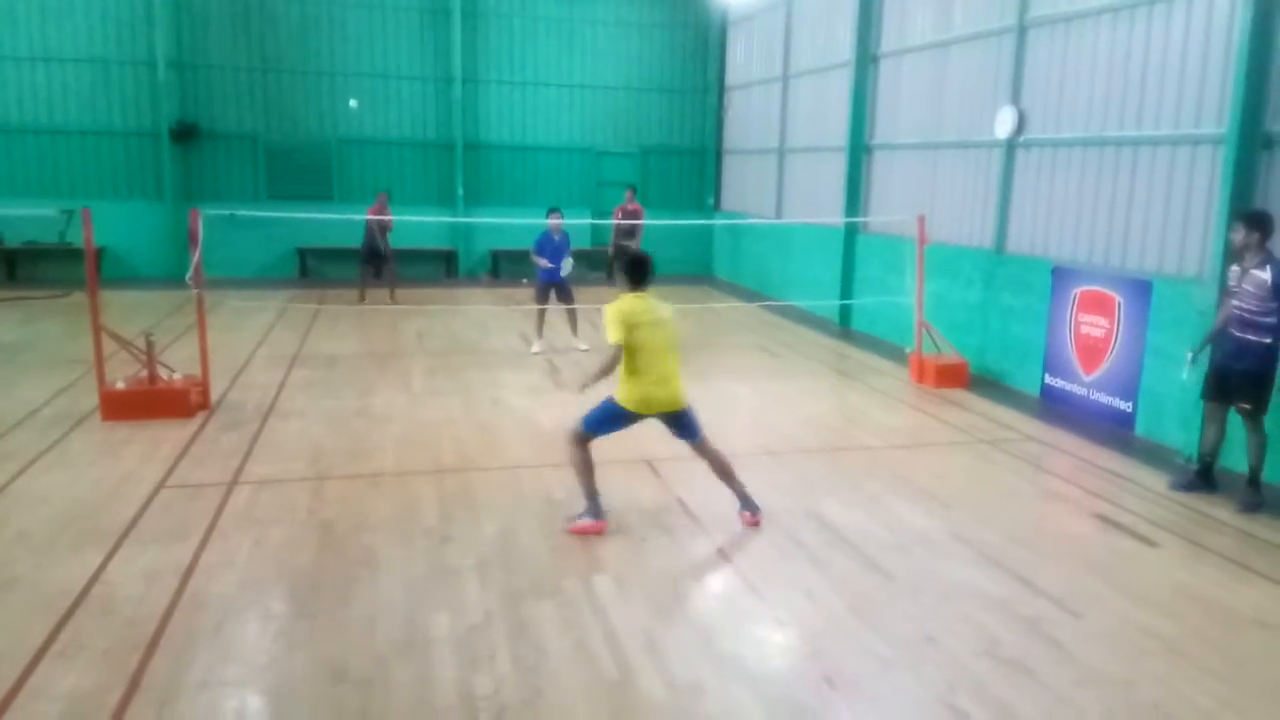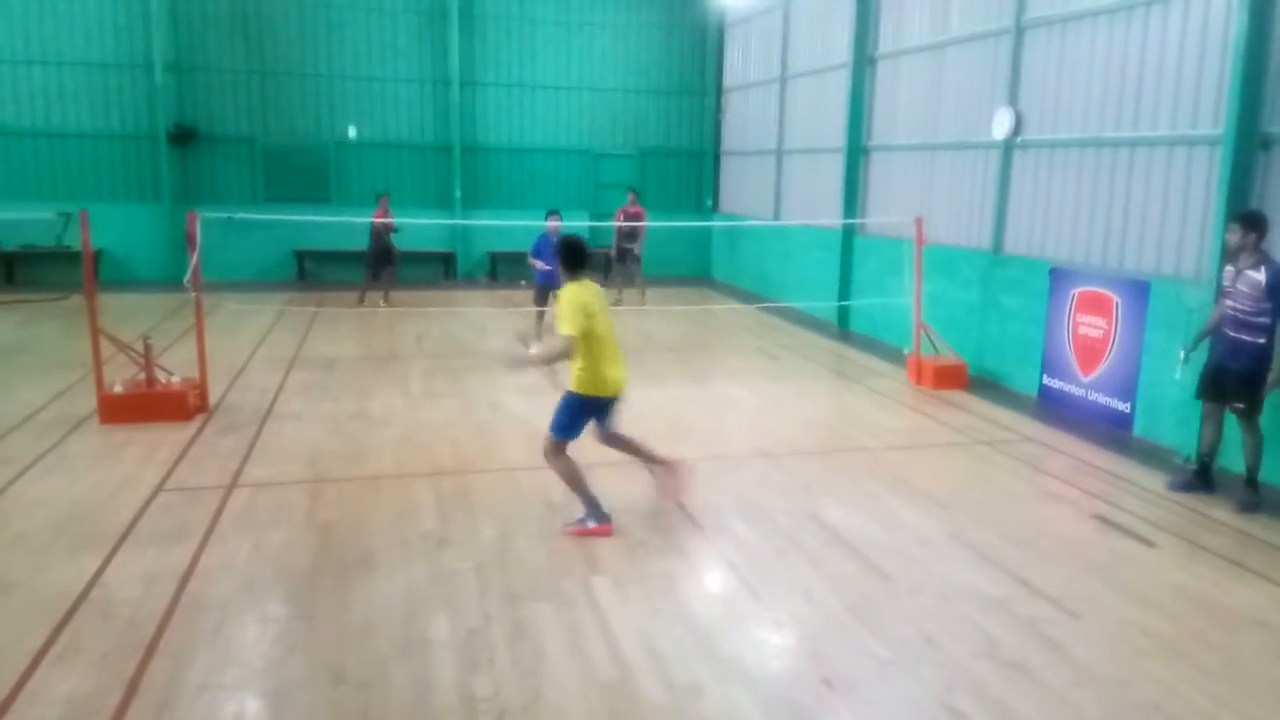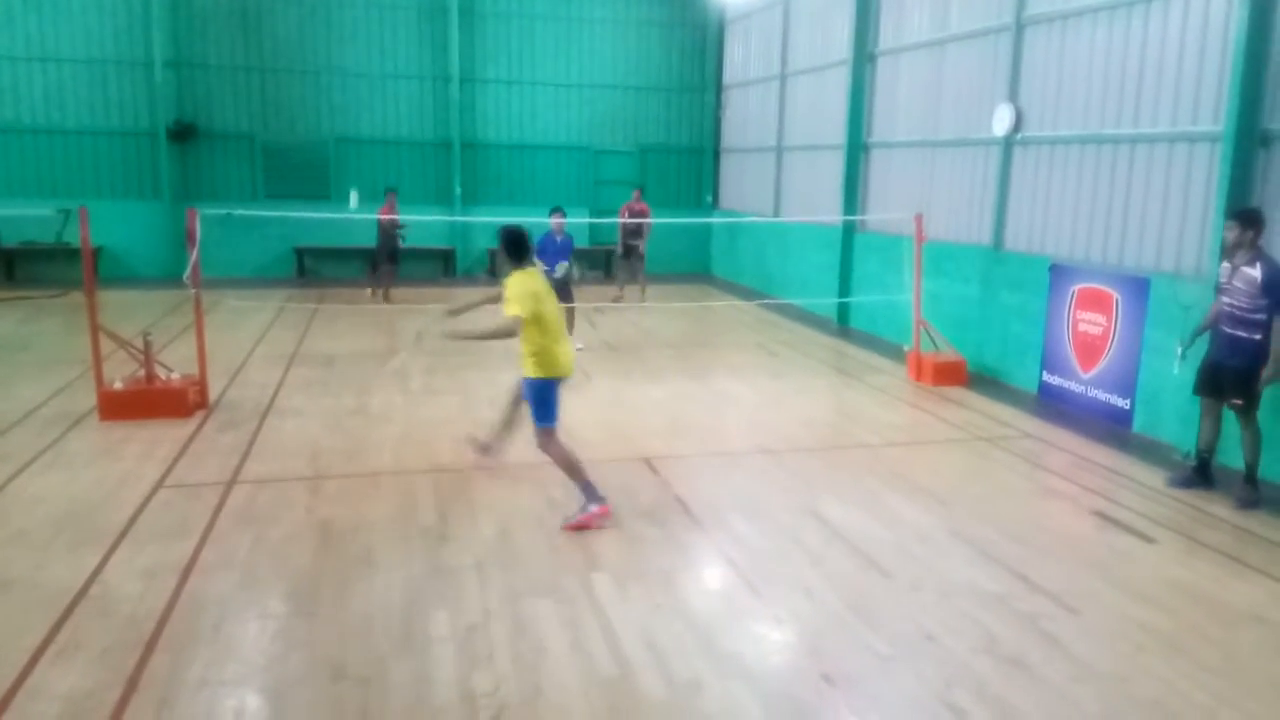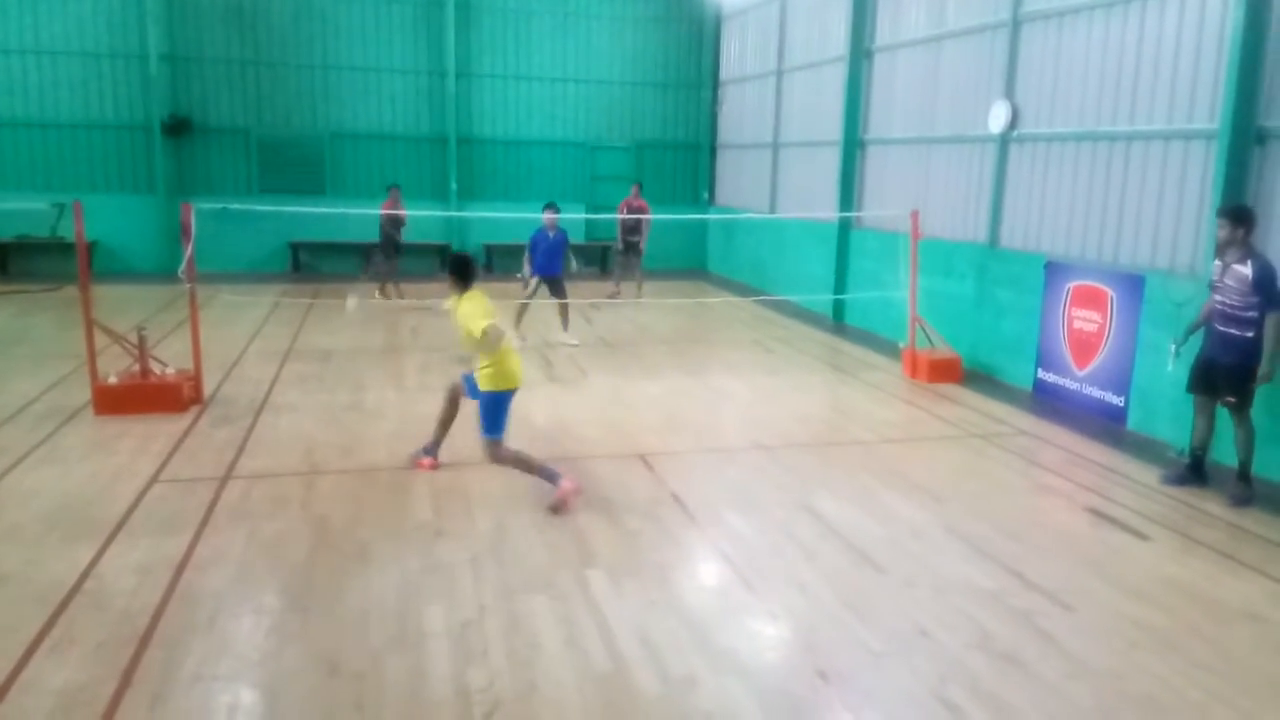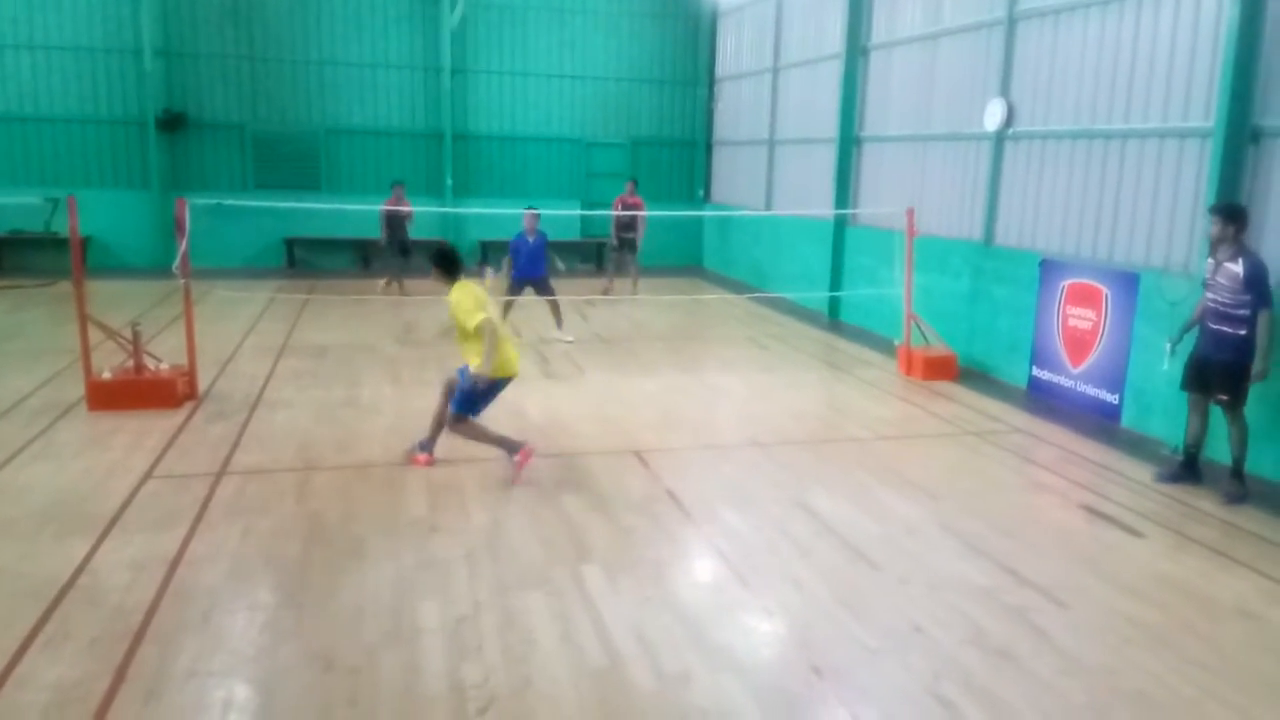
dt=0.2s
person 1, frame 1
right shoulder: (1235, 268)
right wrist: (1204, 342)
left hip: (1255, 361)
right hip: (1226, 353)
left knee: (1252, 421)
right knee: (1213, 411)
left ankle: (1253, 486)
right ankle: (1204, 473)
person 1, frame 2
right shoulder: (1230, 267)
right wrist: (1197, 340)
left hip: (1250, 361)
right hip: (1221, 354)
left knee: (1247, 420)
right knee: (1210, 411)
left ankle: (1251, 486)
right ankle: (1202, 473)
person 1, frame 3
right shoulder: (1227, 263)
right wrist: (1194, 335)
left hip: (1247, 358)
right hip: (1218, 351)
left knee: (1246, 417)
right knee: (1208, 407)
left ankle: (1250, 482)
right ankle: (1201, 470)
person 1, frame 4
right shoulder: (1219, 261)
right wrist: (1187, 333)
left hip: (1240, 356)
right hip: (1211, 349)
left knee: (1239, 414)
right knee: (1202, 405)
left ankle: (1243, 479)
right ankle: (1195, 467)
person 1, frame 5
left shoulder: (1252, 266)
right shoulder: (1212, 259)
left elbow: (1264, 314)
left wrist: (1262, 359)
right wrist: (1182, 331)
left hip: (1233, 354)
right hip: (1205, 347)
left knee: (1233, 412)
right knee: (1196, 402)
left ankle: (1237, 477)
right ankle: (1189, 465)
person 2, frame 1
left shoulder: (617, 310)
right shoulder: (663, 311)
left elbow: (615, 358)
left wrist: (592, 378)
left hip: (634, 398)
right hip: (670, 396)
left knee: (578, 439)
right knee: (703, 447)
left ankle: (593, 514)
right ankle: (749, 506)
person 2, frame 2
left shoulder: (570, 298)
right shoulder: (594, 290)
left elbow: (566, 349)
left wrist: (535, 358)
right wrist: (539, 345)
left hip: (589, 383)
right hip: (613, 378)
left knee: (553, 451)
right knee: (605, 434)
left ankle: (597, 517)
right ankle: (662, 466)
person 2, frame 3
left shoulder: (518, 283)
right shoulder: (532, 274)
left elbow: (511, 327)
right elbow: (505, 295)
left wrist: (466, 334)
right wrist: (466, 306)
left hip: (543, 364)
right hip: (557, 356)
left knee: (546, 438)
right knee: (519, 394)
left ankle: (594, 502)
right ankle: (492, 443)
person 2, frame 4
left shoulder: (468, 308)
right shoulder: (467, 300)
left elbow: (493, 334)
right elbow: (454, 305)
left wrist: (482, 351)
left hip: (497, 377)
right hip: (490, 372)
left knee: (495, 452)
right knee: (454, 390)
left ankle: (558, 481)
right ankle: (432, 450)
person 2, frame 5
left shoulder: (461, 298)
right shoulder: (468, 287)
left elbow: (491, 329)
left wrist: (487, 364)
left hip: (496, 367)
right hip: (497, 360)
left knee: (455, 421)
right knee: (450, 388)
left ankle: (516, 448)
right ankle: (427, 447)
